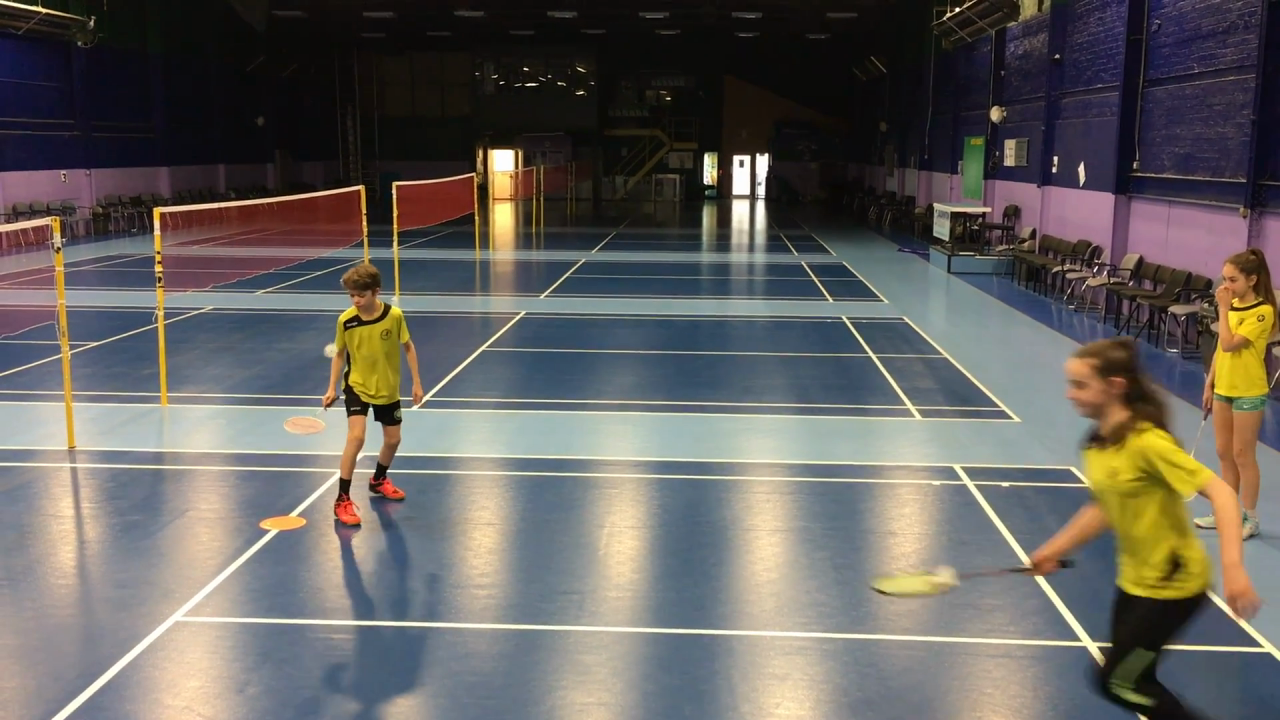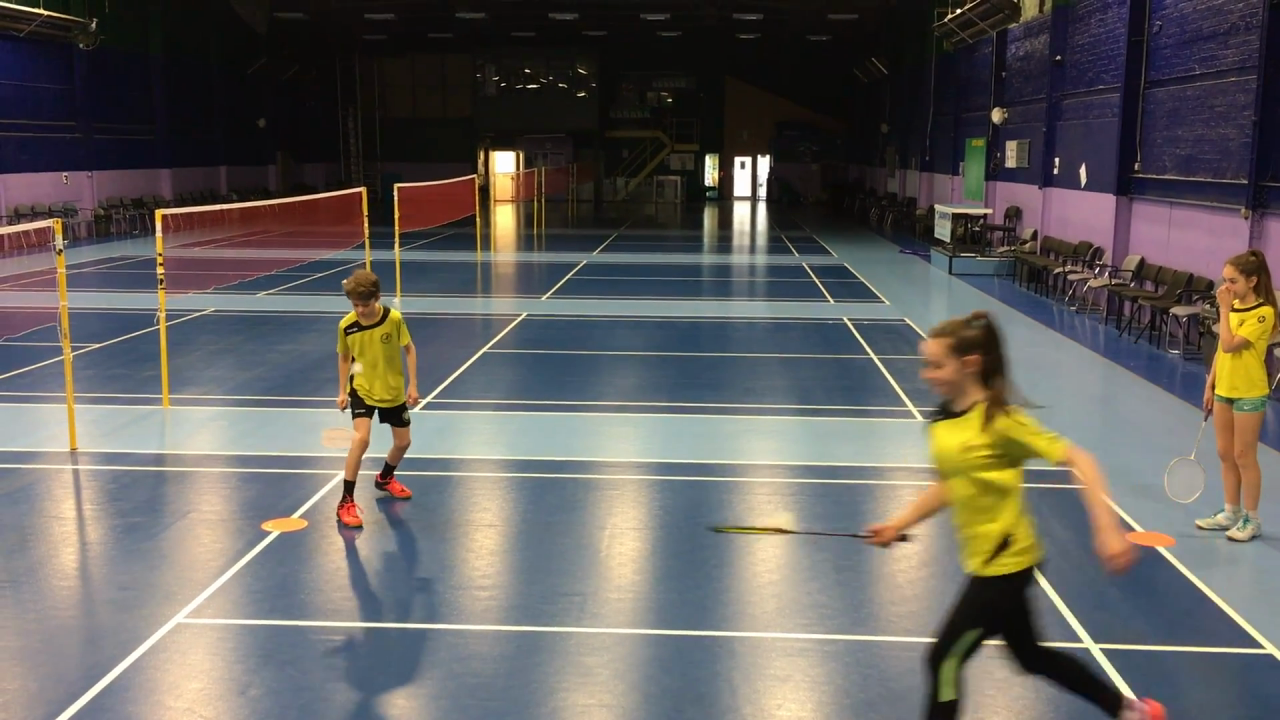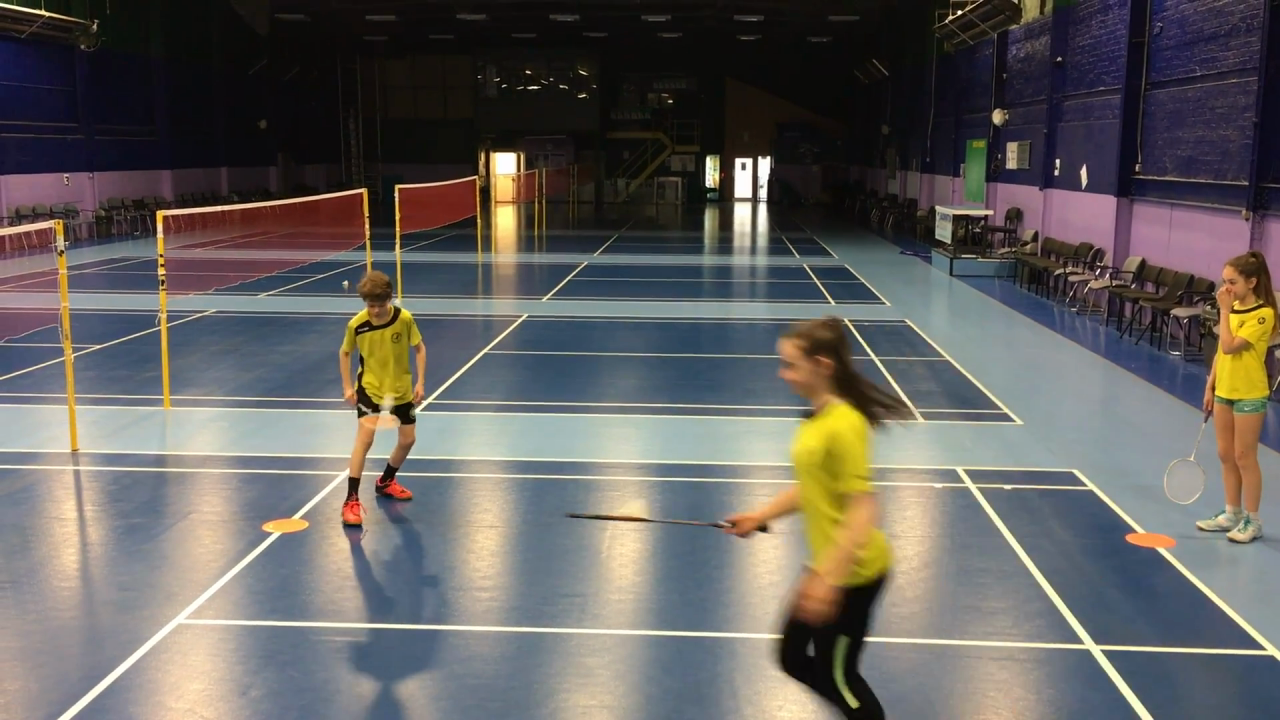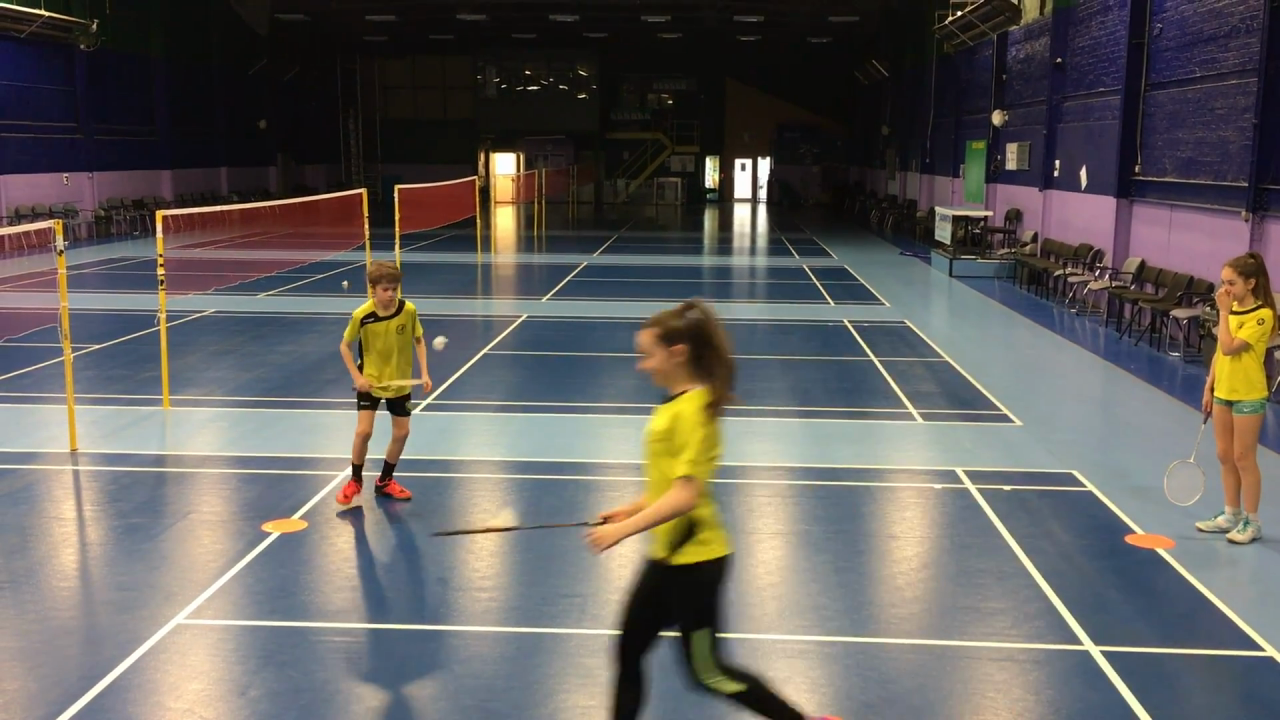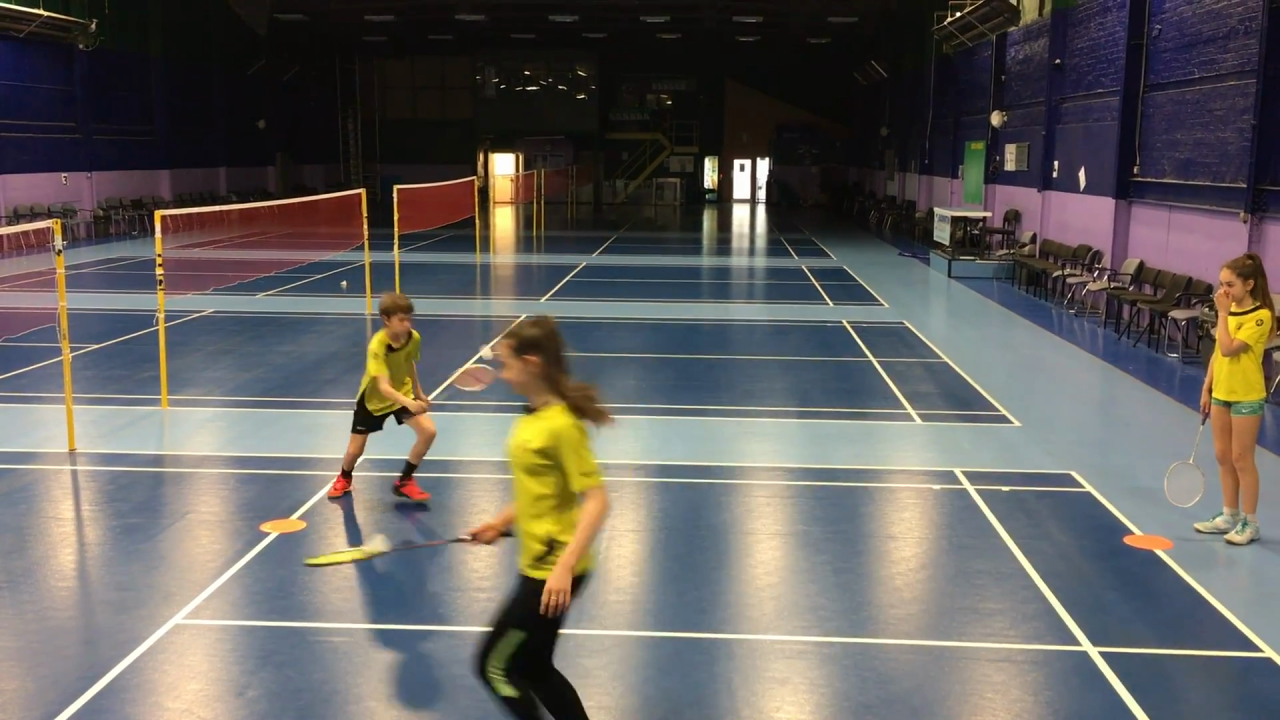
dt=0.2s
person 1, frame 1
left shoulder: (1144, 442)
right shoulder: (1097, 441)
left elbow: (1219, 491)
left wrist: (1234, 568)
right wrist: (1056, 548)
left hip: (1171, 586)
right hip: (1136, 581)
left knee: (1117, 681)
right knee: (1131, 679)
person 1, frame 2
left shoulder: (999, 420)
right shoulder: (945, 419)
left elbow: (1079, 461)
left wrist: (1107, 529)
right wrist: (899, 523)
left hip: (1004, 563)
right hip: (987, 562)
left knee: (944, 661)
right knee: (1030, 656)
person 1, frame 3
left shoulder: (842, 426)
right shoulder: (819, 420)
left elbow: (864, 508)
left wrist: (830, 577)
right wrist: (761, 514)
left hip: (853, 572)
right hip: (828, 569)
left knee: (839, 676)
right knee: (793, 658)
person 1, frame 4
left shoulder: (691, 410)
right shoulder: (677, 405)
left elbow: (685, 493)
left wrist: (622, 529)
right wrist: (633, 509)
left hip: (693, 558)
right hip: (670, 555)
left knee: (707, 671)
right knee: (629, 650)
person 1, frame 5
left shoulder: (562, 425)
right shoulder: (536, 417)
left elbow: (595, 501)
left wrist: (564, 567)
right wrist: (502, 520)
left hip: (552, 571)
right hip: (540, 566)
left knee: (494, 666)
right knee: (535, 668)
person 2, frame 1
left shoulder: (1262, 312)
right shoulder: (1231, 307)
left elbow: (1228, 350)
left wrist: (1224, 315)
right wrist: (1209, 385)
left hip: (1248, 393)
right hip: (1223, 390)
left knee: (1242, 455)
right knee: (1223, 453)
left ankle: (1249, 518)
person 2, frame 2
left shoulder: (1263, 313)
right shoulder: (1232, 307)
left elbow: (1229, 345)
left wrist: (1224, 310)
right wrist: (1210, 385)
left hip: (1249, 394)
right hip: (1224, 390)
left knee: (1244, 456)
right knee: (1225, 454)
left ankle: (1251, 519)
right ankle: (1231, 512)
person 2, frame 3
left shoulder: (1263, 314)
right shoulder: (1232, 308)
left elbow: (1229, 346)
left wrist: (1224, 311)
right wrist: (1210, 387)
left hip: (1249, 395)
right hip: (1224, 391)
left knee: (1244, 457)
right knee: (1226, 455)
left ankle: (1252, 521)
right ankle: (1232, 513)
person 2, frame 4
left shoulder: (1262, 315)
right shoulder: (1231, 309)
left elbow: (1229, 348)
left wrist: (1223, 313)
right wrist: (1209, 388)
left hip: (1248, 396)
right hip: (1223, 392)
left knee: (1244, 459)
right knee: (1225, 456)
left ankle: (1251, 522)
right ankle: (1231, 514)
person 2, frame 5
left shoulder: (1260, 316)
right shoulder: (1229, 310)
left elbow: (1228, 349)
left wrist: (1222, 314)
right wrist: (1207, 389)
left hip: (1247, 397)
right hip: (1221, 393)
left knee: (1242, 459)
right knee: (1223, 457)
left ankle: (1249, 523)
right ankle: (1230, 515)
person 3, frame 1
left shoulder: (394, 316)
right shoulder: (346, 320)
left elbow: (408, 347)
right elbow: (339, 354)
left wrist: (417, 382)
right wrist: (332, 388)
left hip: (388, 389)
right hip: (357, 386)
left knee: (393, 440)
right knee: (356, 437)
left ankle: (379, 480)
right ankle: (343, 499)
person 3, frame 2
left shoulder: (394, 319)
right shoulder: (346, 326)
left elbow: (409, 350)
right elbow: (344, 359)
left wrist: (413, 385)
right wrist: (342, 391)
left hip: (393, 390)
right hip: (362, 390)
left knee: (403, 442)
right knee: (361, 439)
left ankle: (385, 478)
right ankle: (347, 501)
person 3, frame 3
left shoulder: (404, 318)
right shoulder: (356, 324)
left elbow: (419, 349)
right elbow: (345, 354)
left wrist: (420, 382)
right wrist: (347, 386)
left hip: (401, 389)
right hip: (370, 388)
left knee: (407, 440)
right knee: (365, 436)
left ankle: (386, 481)
right ankle: (351, 500)
person 3, frame 4
left shoulder: (408, 310)
right shoulder: (361, 315)
left elbow: (419, 341)
right elbow: (345, 346)
left wrist: (425, 373)
right wrist: (356, 376)
left hip: (400, 382)
right hip: (370, 381)
left knee: (401, 433)
right knee: (364, 431)
left ankle: (385, 481)
right ankle: (355, 480)
person 3, frame 5
left shoulder: (413, 338)
right shoulder: (377, 347)
right elbow: (383, 387)
left wrist: (419, 392)
right wrist: (408, 404)
left hip: (403, 393)
right hip: (373, 399)
left knee: (429, 431)
right knee: (355, 450)
left ankle: (405, 480)
right ankle: (344, 478)
